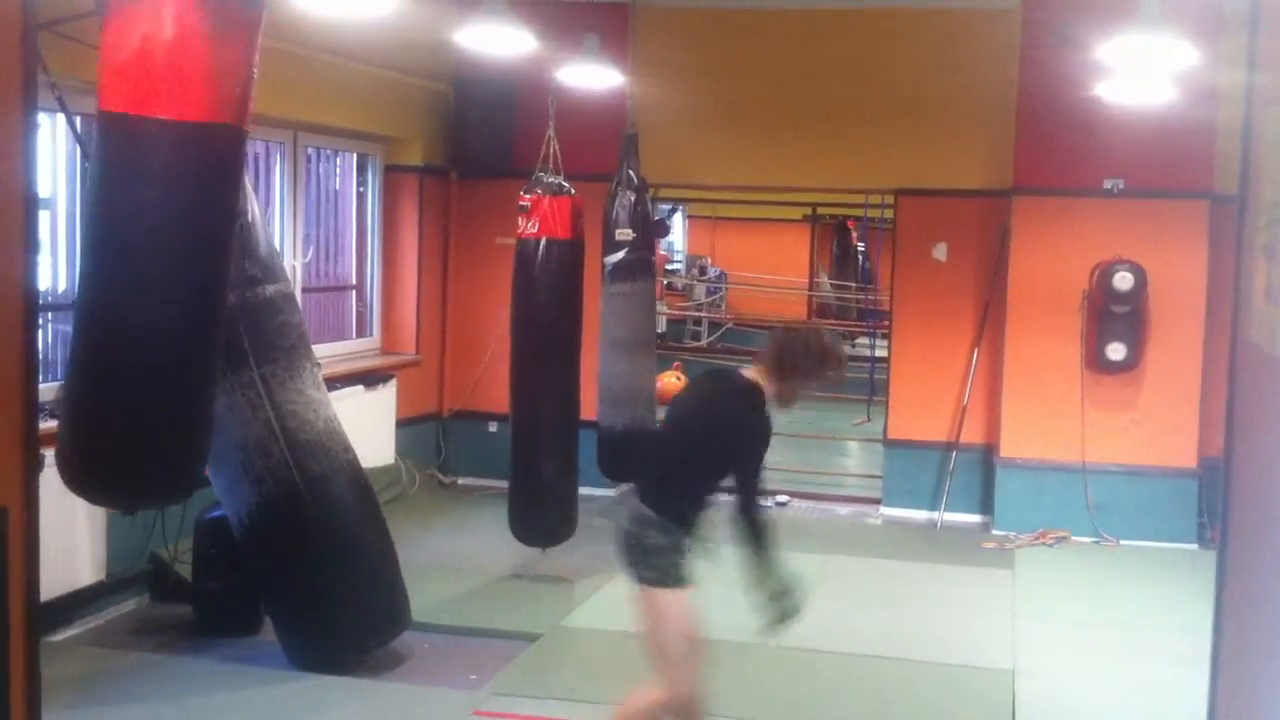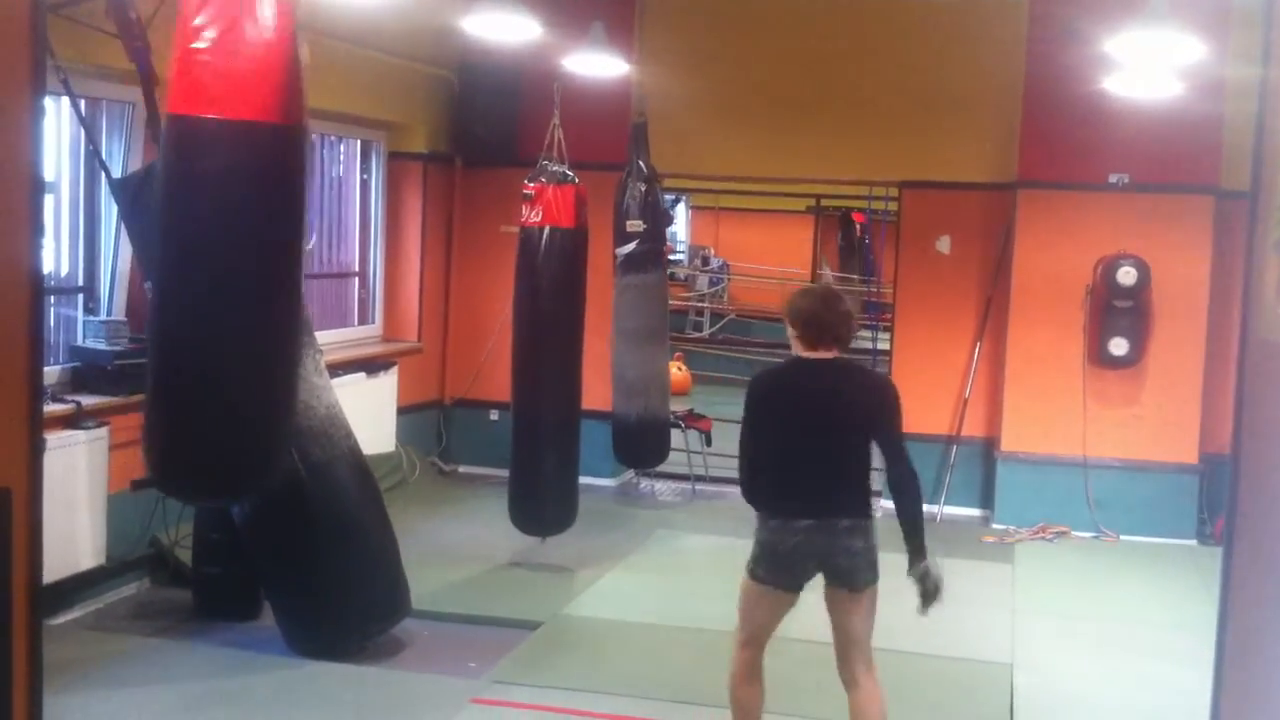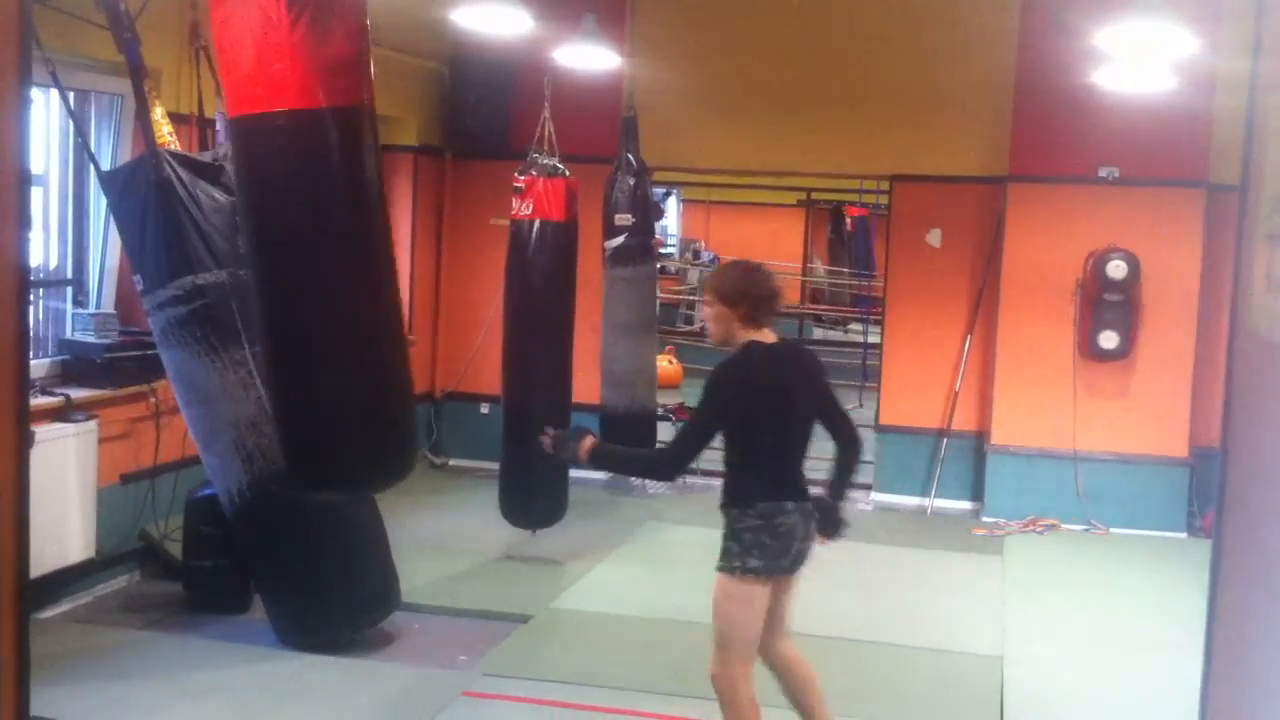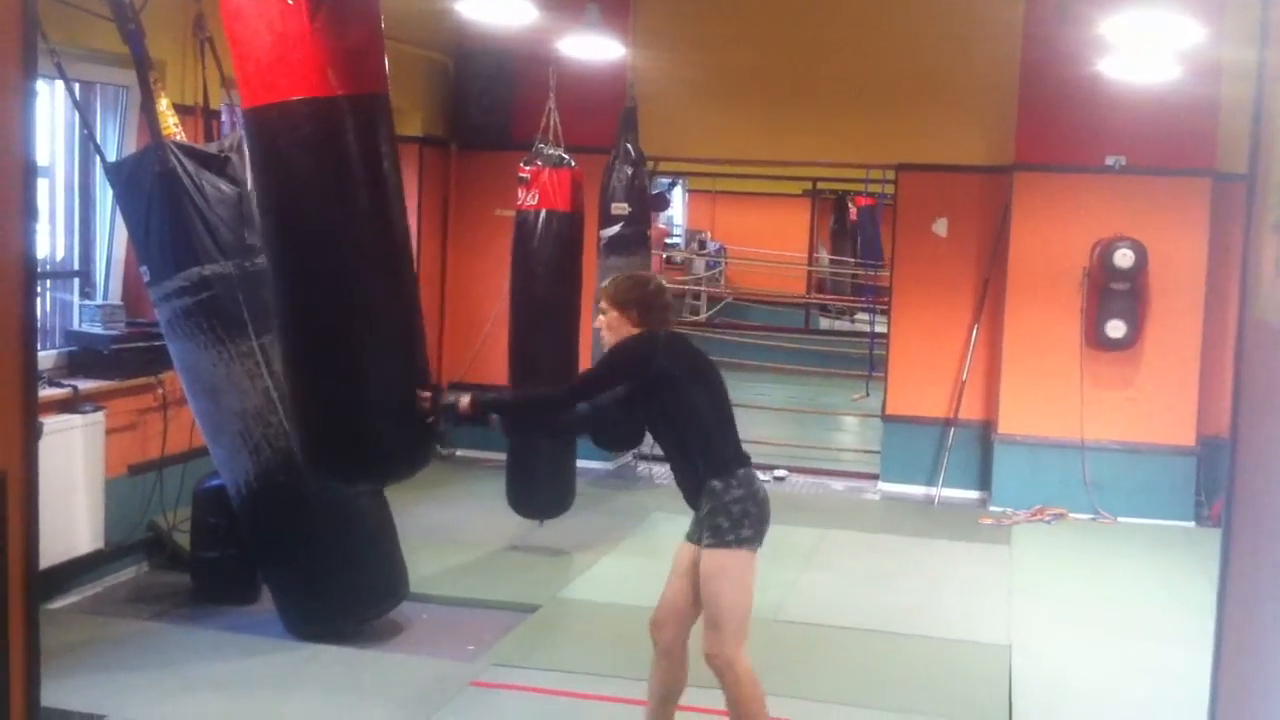
dt=0.5s
person 1, frame 1
left shoulder: (713, 380)
right shoulder: (749, 418)
right elbow: (746, 504)
right wrist: (771, 580)
left hip: (646, 521)
right hip: (660, 537)
left knee: (687, 652)
right knee: (679, 687)
person 1, frame 2
left shoulder: (767, 387)
right shoulder: (875, 388)
left elbow: (751, 479)
right elbow: (900, 475)
right wrist: (919, 557)
left hip: (785, 534)
right hip: (851, 536)
left knee: (748, 648)
right knee: (859, 672)
person 1, frame 3
left shoulder: (735, 374)
right shoulder: (803, 362)
left elbow: (671, 463)
right elbow: (850, 442)
left wrist: (589, 450)
right wrist: (831, 501)
left hip: (755, 524)
right hip: (796, 519)
left knee: (729, 672)
right knee: (774, 644)
person 1, frame 4
left shoulder: (649, 351)
right shoulder: (647, 376)
left elbow: (562, 399)
right elbow: (578, 410)
left wrist: (474, 403)
right wrist: (494, 410)
left hip: (731, 501)
right hip: (713, 506)
left knee: (723, 652)
right knee: (667, 630)
